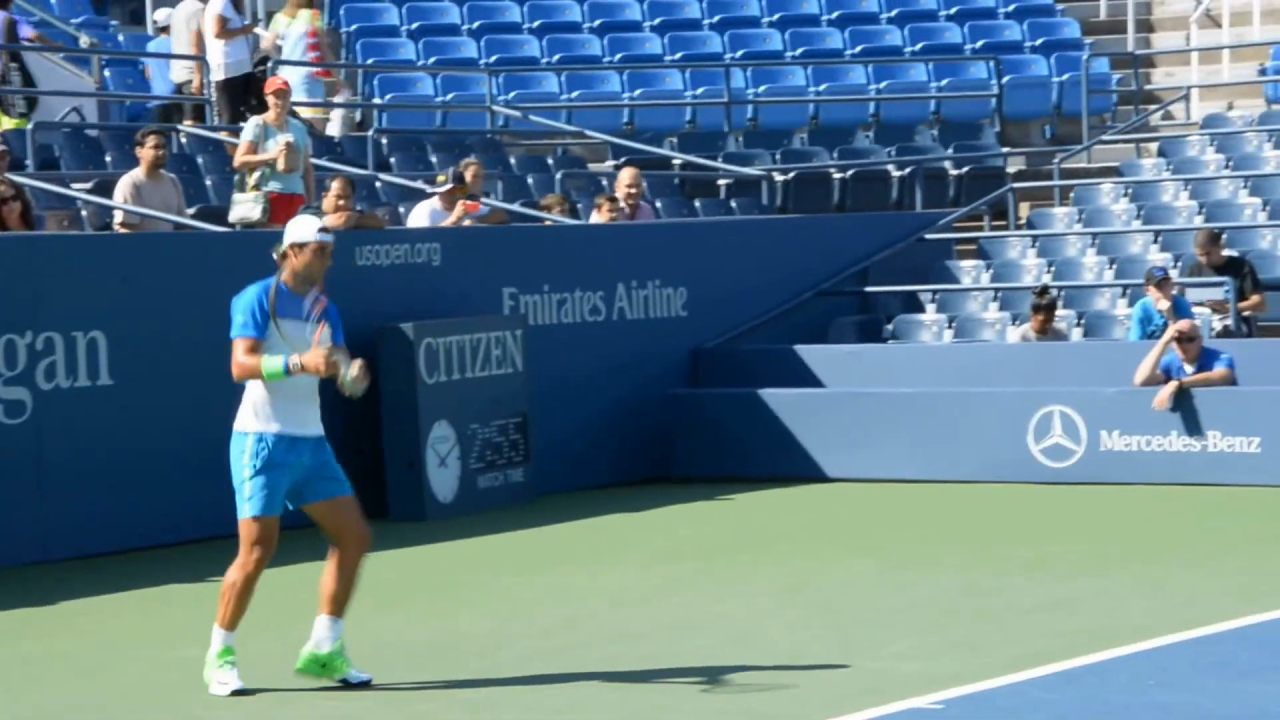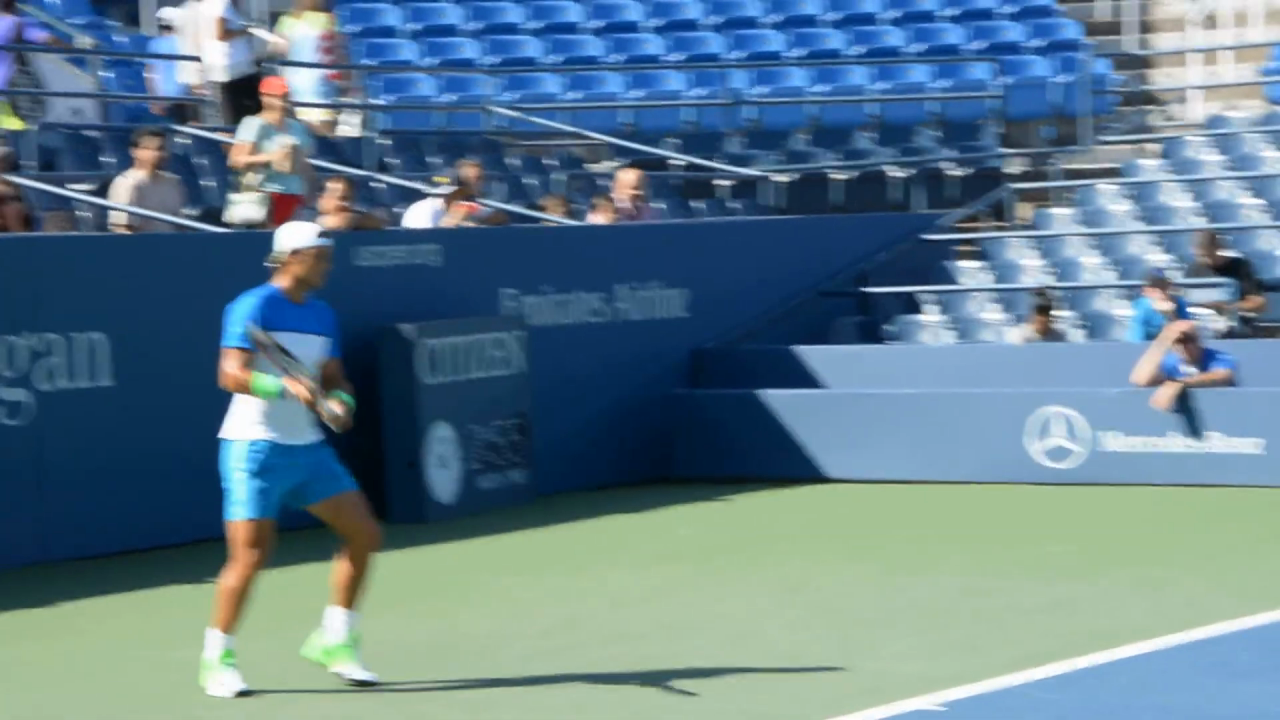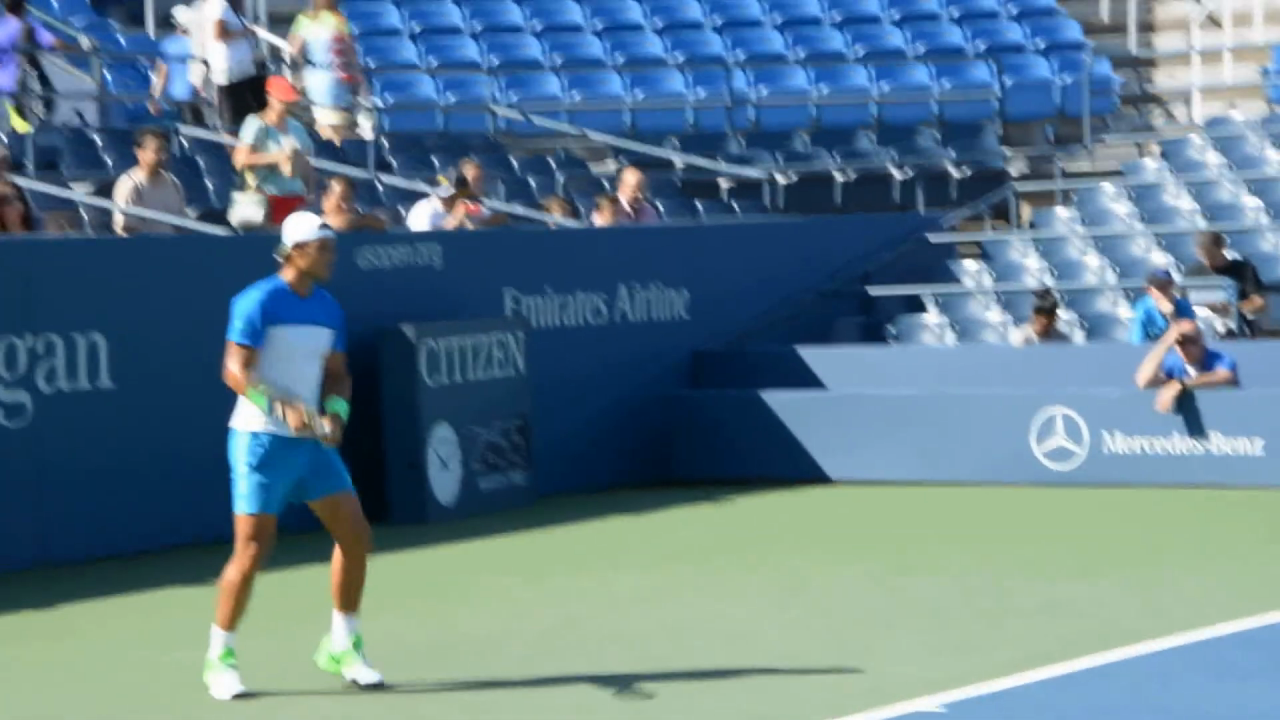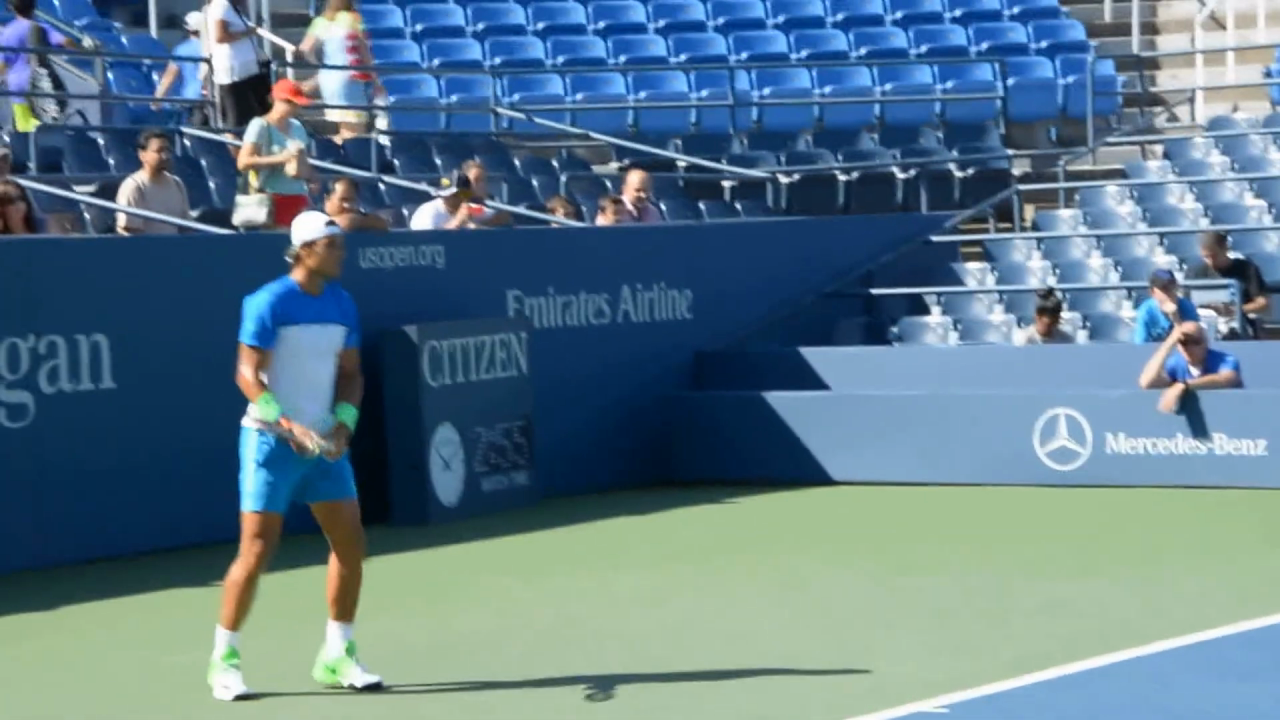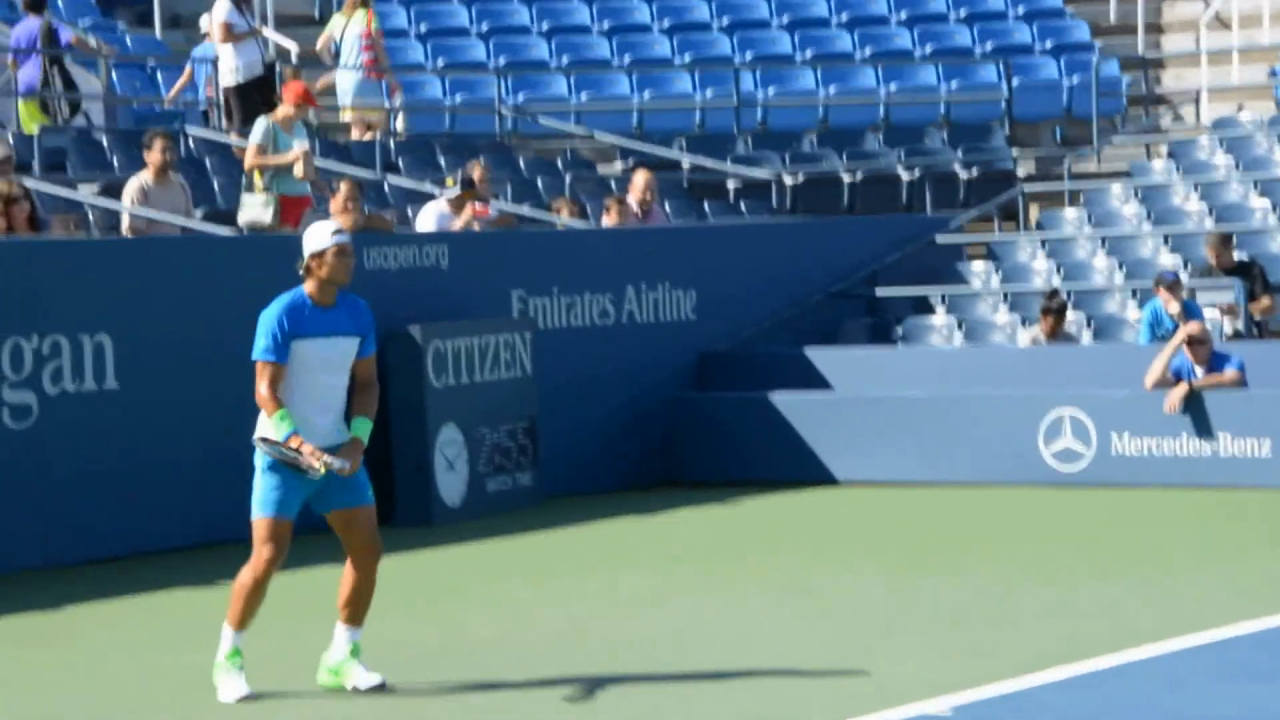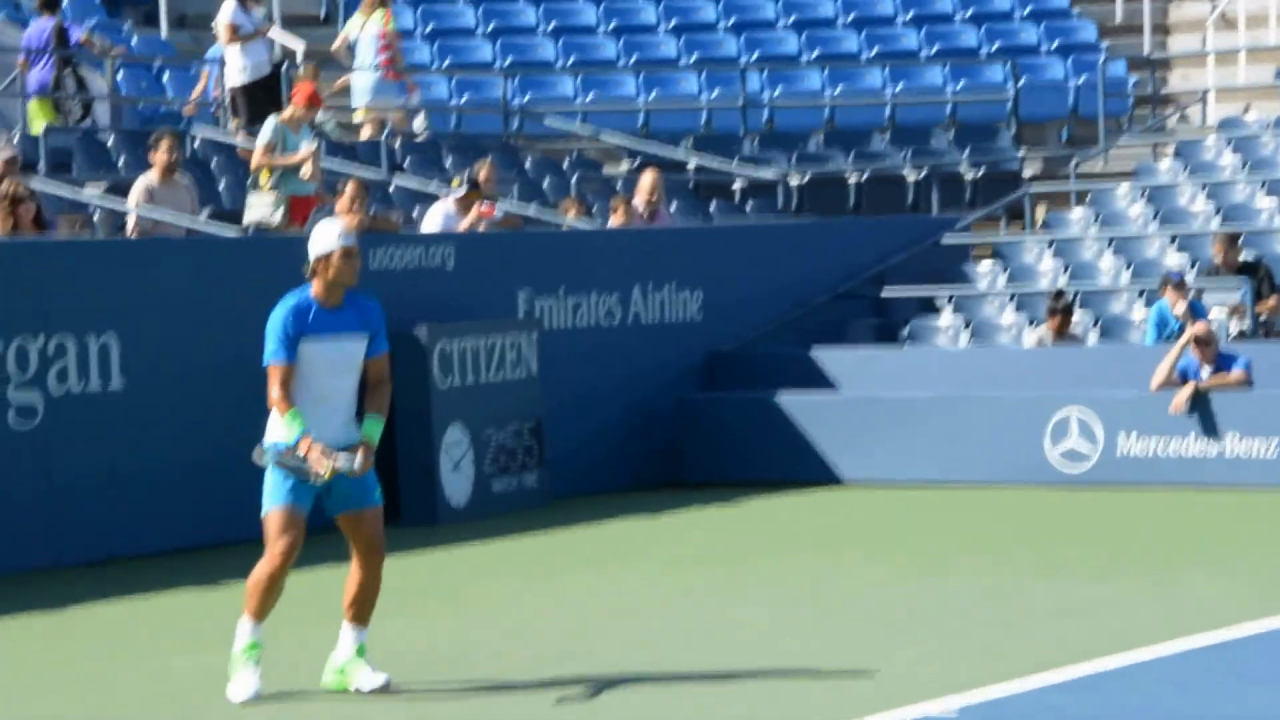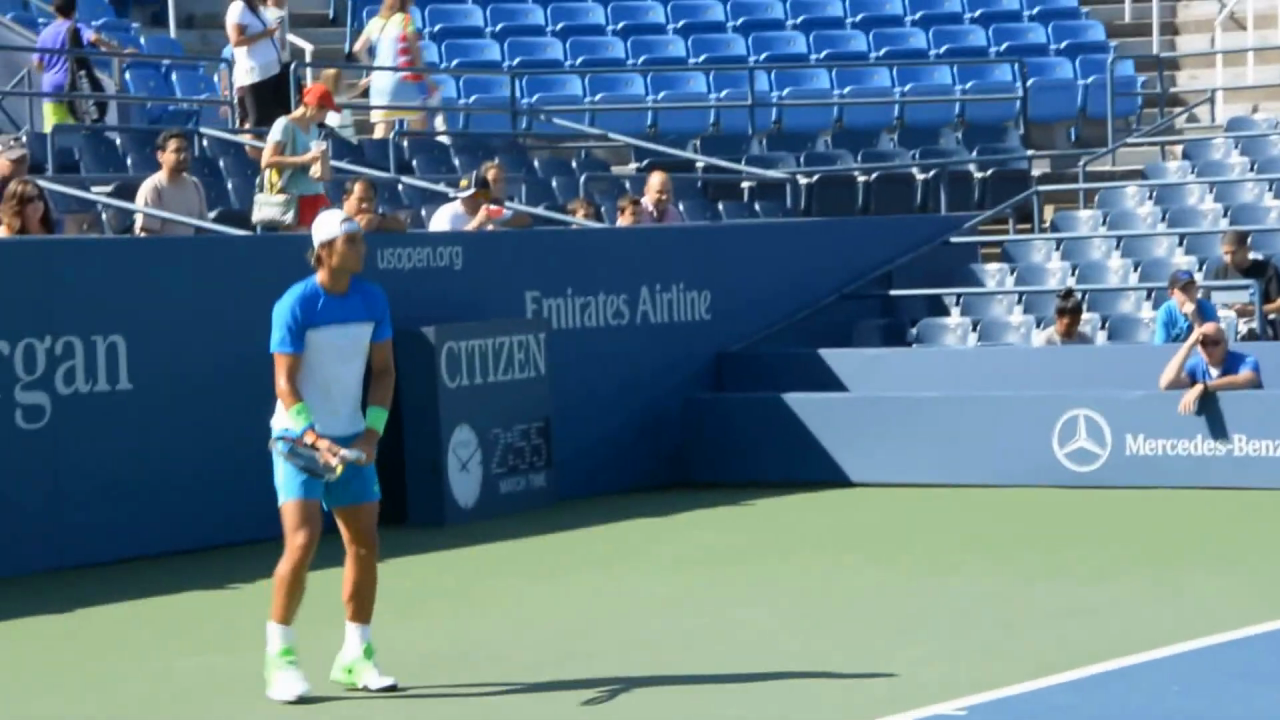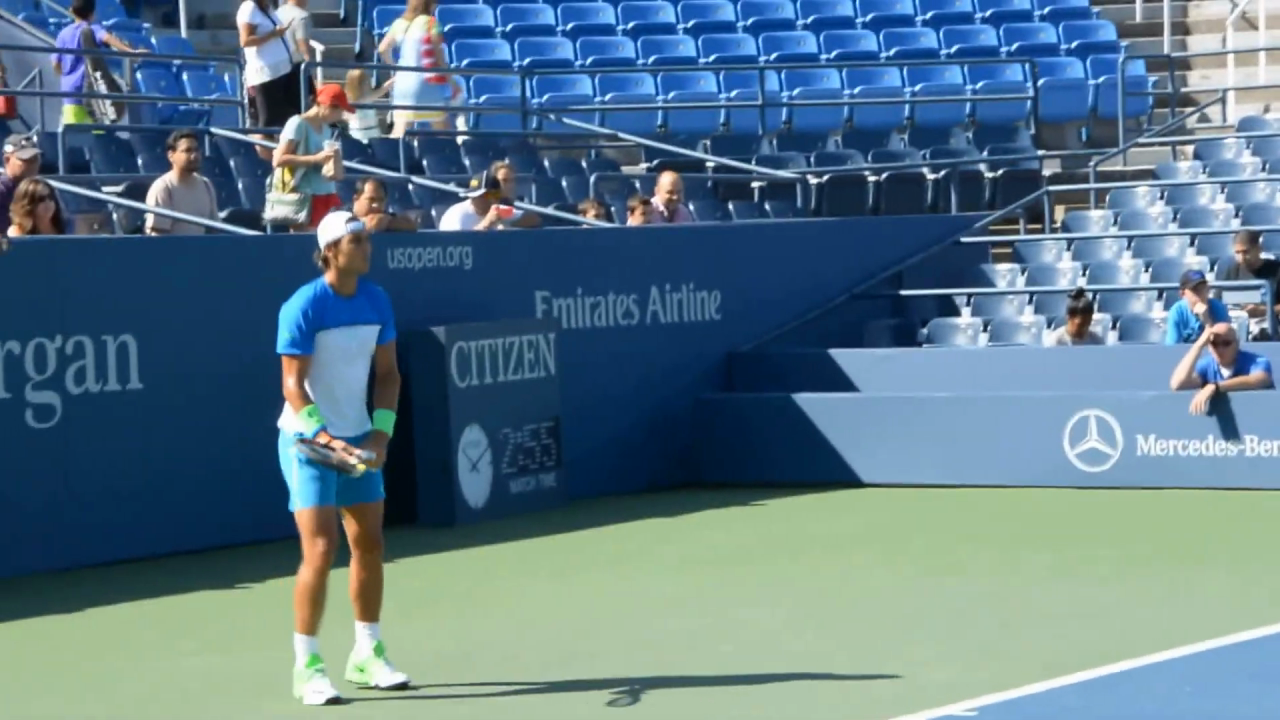
dt=0.1s
person 1, frame 1
left shoulder: (323, 308)
right shoulder: (255, 298)
left elbow: (343, 368)
right elbow: (241, 365)
left wrist: (353, 373)
right wrist: (300, 364)
left hip: (310, 441)
right hip: (262, 441)
left knee: (355, 538)
right knee: (255, 555)
left ankle: (325, 650)
right ankle: (220, 655)
person 1, frame 2
left shoulder: (322, 315)
right shoulder: (252, 307)
left elbow: (335, 379)
right elbow: (232, 374)
left wrist: (339, 405)
right wrist: (287, 388)
left hip: (307, 447)
right hip: (256, 446)
left knee: (364, 535)
right knee: (249, 558)
left ankle: (334, 640)
right ankle: (216, 659)
person 1, frame 3
left shoulder: (328, 307)
right shoulder: (257, 300)
left elbow: (337, 375)
right elbow: (234, 372)
left wrist: (335, 414)
right wrist: (282, 407)
left hip: (311, 444)
right hip: (261, 440)
left knee: (354, 536)
right knee: (251, 553)
left ankle: (342, 646)
right ankle: (219, 658)
person 1, frame 4
left shoulder: (343, 303)
right shoulder: (268, 302)
left elbow: (350, 373)
right elbow: (248, 376)
left wrist: (343, 424)
right wrist: (290, 425)
left hip: (324, 442)
right hip: (271, 441)
left knee: (350, 547)
right knee: (256, 553)
left ankle: (337, 656)
right ankle: (223, 660)
person 1, frame 5
left shoulder: (359, 312)
right shoulder: (281, 314)
left elbow: (367, 383)
right elbow: (265, 393)
left wrist: (358, 439)
right wrist: (299, 445)
left hip: (337, 451)
right hip: (284, 452)
left knee: (367, 551)
right knee: (267, 557)
left ankle: (341, 657)
right ankle: (228, 658)
person 1, frame 6
left shoulder: (369, 310)
right shoulder: (289, 315)
left elbow: (379, 381)
right elbow: (278, 393)
left wrist: (368, 441)
right wrist: (308, 447)
left hip: (346, 450)
right hip: (291, 450)
left knee: (371, 553)
right knee: (282, 551)
left ankle: (349, 657)
right ankle: (244, 653)
person 1, frame 7
left shoulder: (372, 297)
right shoulder: (294, 304)
left elbow: (383, 369)
right elbow: (285, 385)
left wrist: (373, 431)
right wrist: (316, 440)
left hip: (352, 440)
right hip: (299, 440)
left knee: (364, 548)
right knee: (301, 545)
left ankle: (355, 656)
right ankle: (281, 656)
person 1, frame 8
left shoulder: (377, 300)
right shoulder: (303, 305)
left elbow: (387, 371)
right elbow: (292, 385)
left wrist: (381, 432)
right wrist: (326, 439)
left hip: (355, 440)
right hip: (307, 441)
left knee: (370, 547)
right knee: (320, 550)
left ankle: (368, 655)
right ankle: (307, 665)
